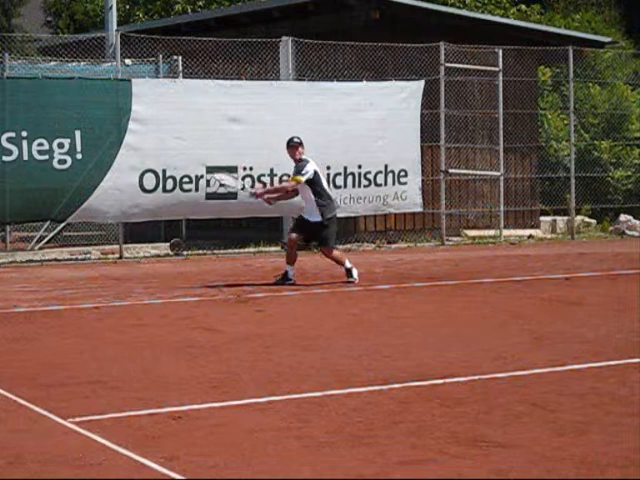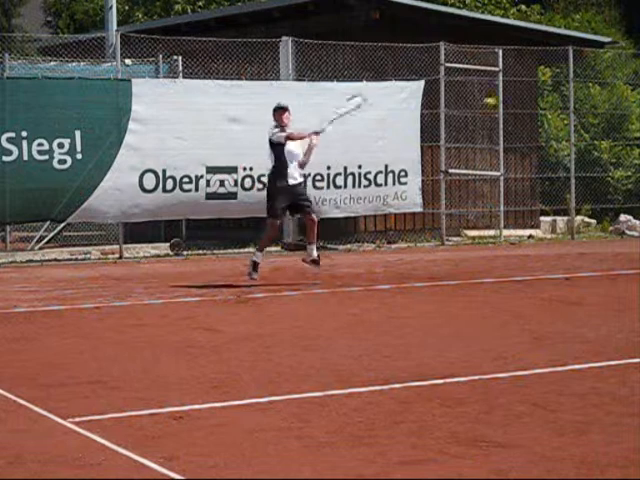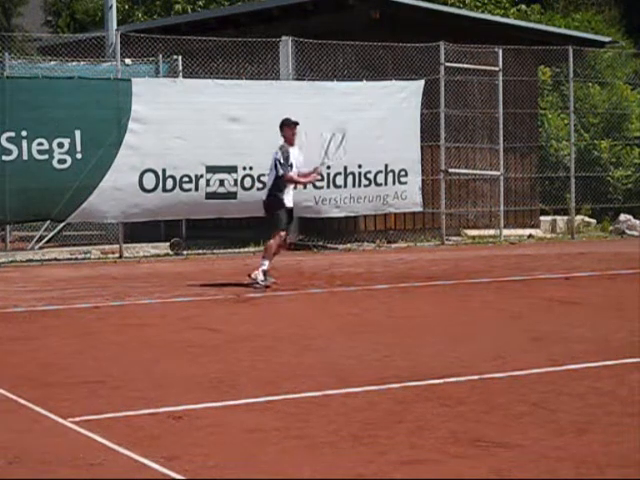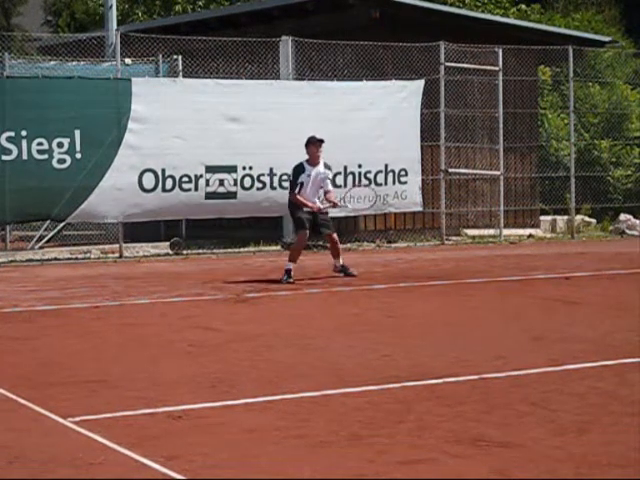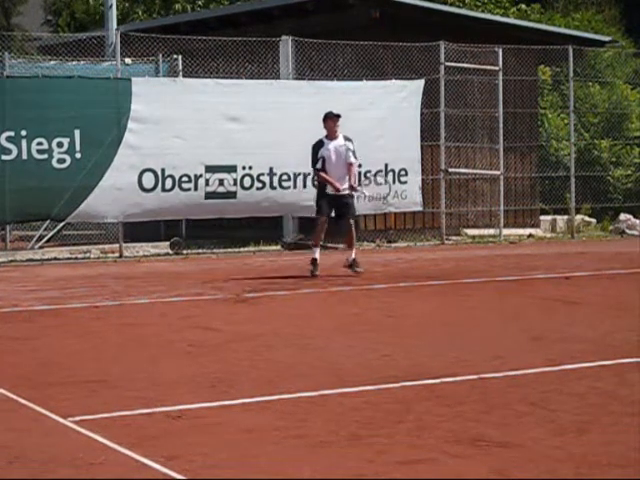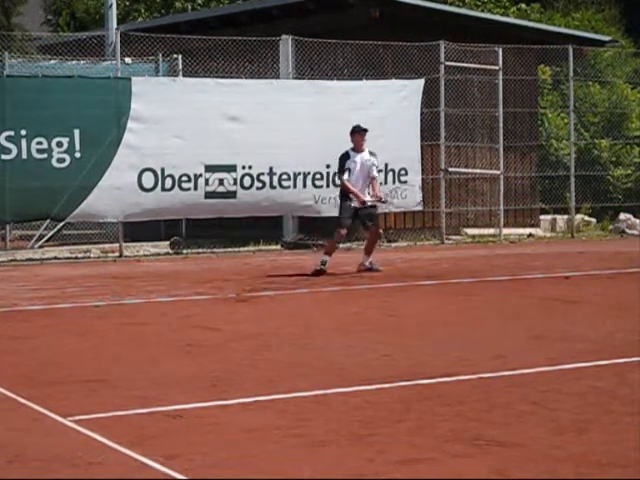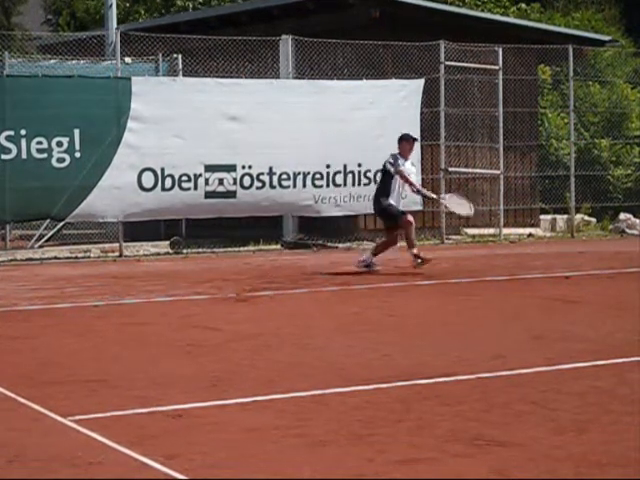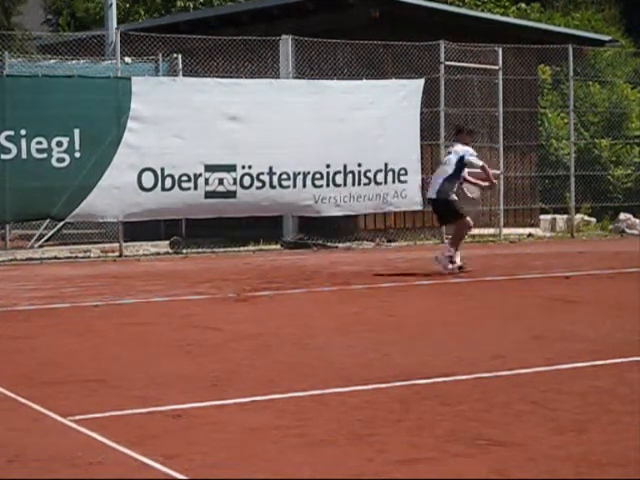
dt=0.4s
person 1, frame 1
left shoulder: (305, 165)
right shoulder: (299, 166)
left elbow: (290, 186)
right elbow: (295, 191)
left wrist: (265, 191)
right wrist: (274, 198)
left hip: (325, 215)
right hip: (309, 215)
left knee: (327, 250)
right knee: (292, 239)
left ankle: (350, 268)
right ankle: (289, 275)
person 1, frame 2
left shoulder: (296, 142)
right shoulder: (274, 132)
left elbow: (301, 164)
right elbow: (291, 136)
left wrist: (311, 147)
right wrist: (310, 134)
left hip: (296, 184)
right hip: (279, 185)
left knee: (311, 219)
right knee: (274, 224)
left ankle: (312, 255)
right ankle: (255, 262)
person 1, frame 3
left shoulder: (297, 151)
right shoulder: (282, 152)
left elbow: (298, 175)
right elbow: (288, 177)
left wrist: (310, 174)
right wrist: (309, 179)
left hip: (286, 202)
right hip: (275, 200)
left knee: (283, 241)
right knee: (279, 235)
left ankle: (262, 270)
right ankle: (259, 273)
person 1, frame 4
left shoulder: (326, 168)
right shoulder: (299, 169)
left elbow: (328, 191)
right elbow: (294, 196)
left wrist: (332, 200)
right wrist: (311, 206)
left hip: (317, 208)
right hip: (299, 208)
left knee: (333, 238)
right knee: (303, 235)
left ankle: (339, 265)
right ankle: (288, 270)
person 1, frame 5
left shoulder: (347, 142)
right shoulder: (318, 146)
left elbow: (351, 164)
right elbow: (318, 172)
left wrist: (352, 181)
right wrist: (333, 183)
left hip: (345, 191)
right hip: (326, 191)
left knee: (350, 223)
right knee: (322, 221)
left ankle: (351, 259)
right ankle: (315, 259)
person 1, frame 6
left shoulder: (372, 156)
right shoulder: (345, 157)
left elbow: (374, 178)
right elbow: (344, 181)
left wrist: (377, 192)
right wrist: (358, 195)
left hip: (367, 202)
right hip: (349, 202)
left knee: (376, 232)
right knee: (341, 232)
left ankle: (366, 262)
right ankle: (323, 262)
person 1, frame 7
left shoulder: (411, 167)
right shoulder: (393, 159)
left elbow: (412, 185)
right elbow: (403, 175)
left wrist: (418, 191)
right wrist: (418, 187)
left hip: (395, 204)
right hip: (383, 202)
left knee: (392, 238)
right knee: (409, 221)
left ankle: (366, 260)
right ankle: (415, 256)
person 1, frame 8
left shoulder: (454, 151)
right shoulder: (466, 151)
right elbow: (483, 167)
left wrist: (481, 184)
right wrist: (491, 181)
left hip: (435, 195)
right hip: (442, 195)
left knee: (460, 225)
right knee: (466, 224)
left ankle: (454, 260)
right ankle: (446, 256)
